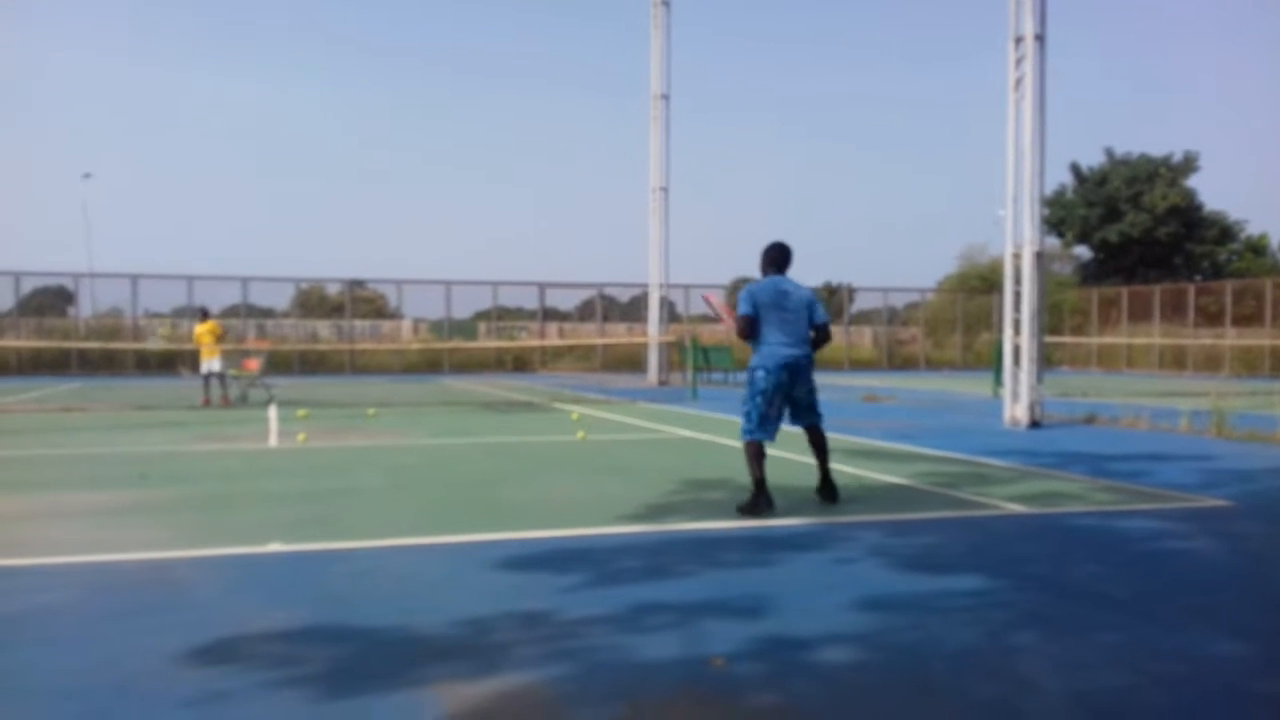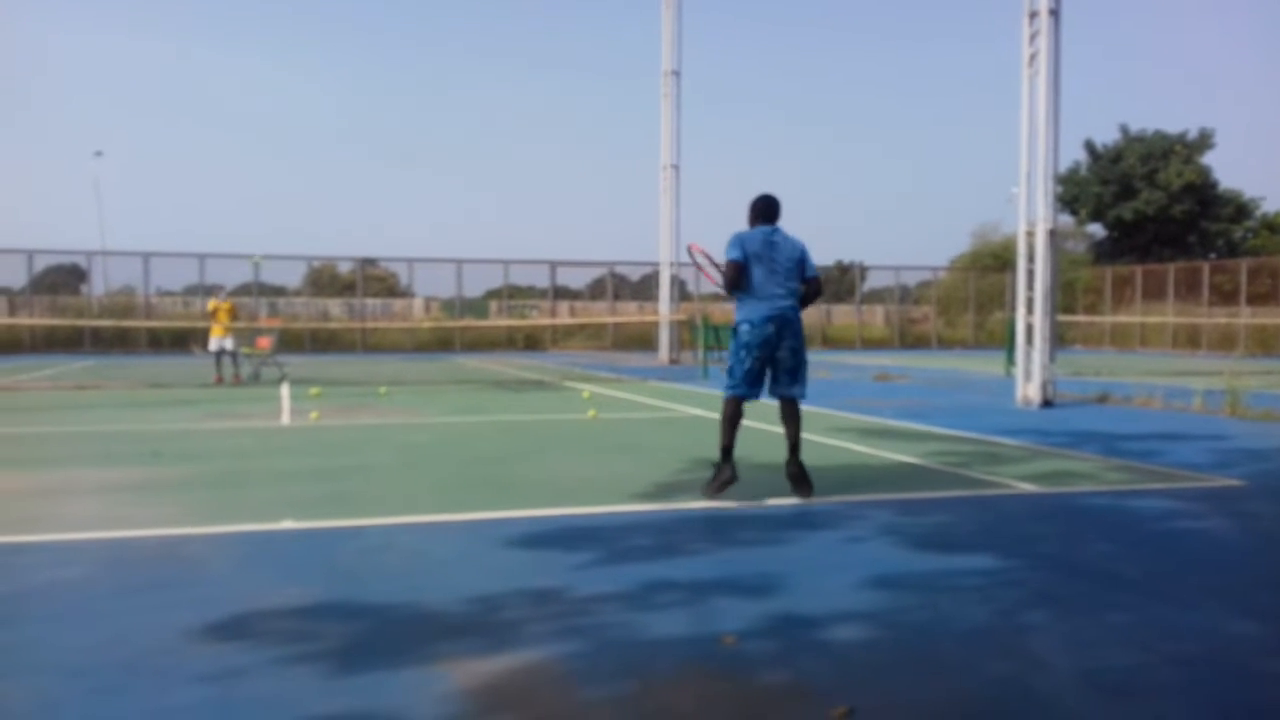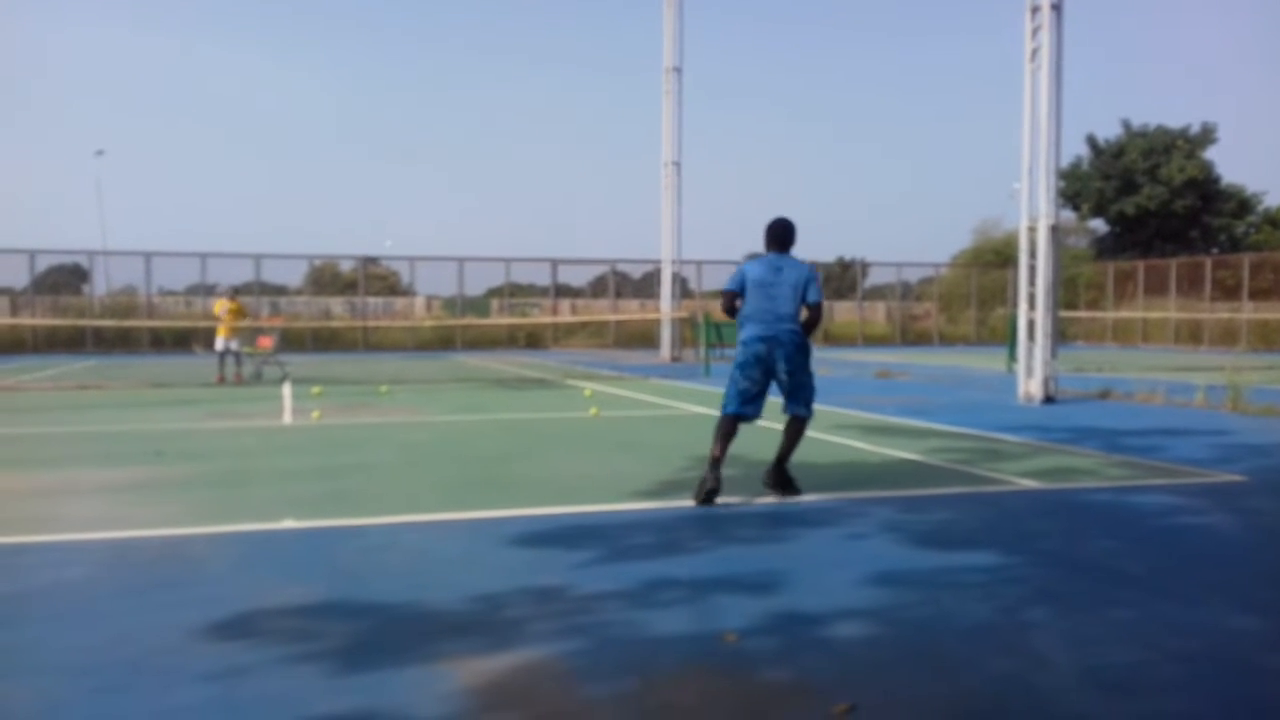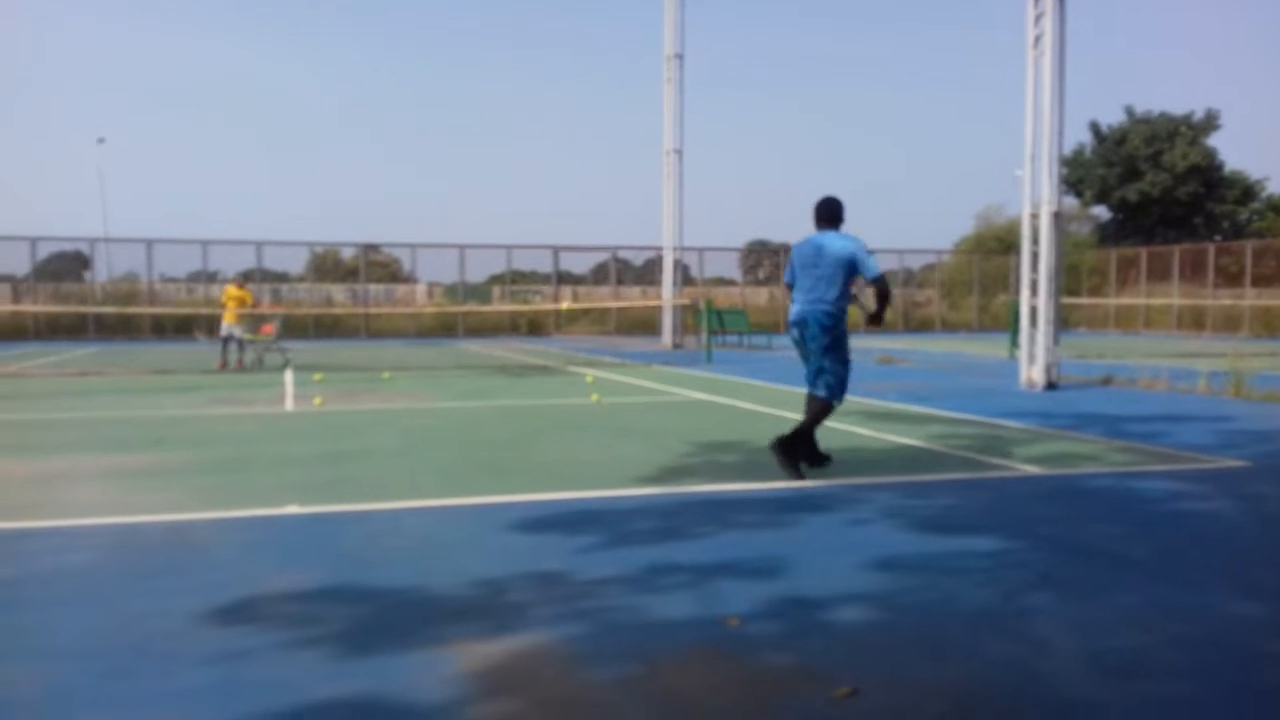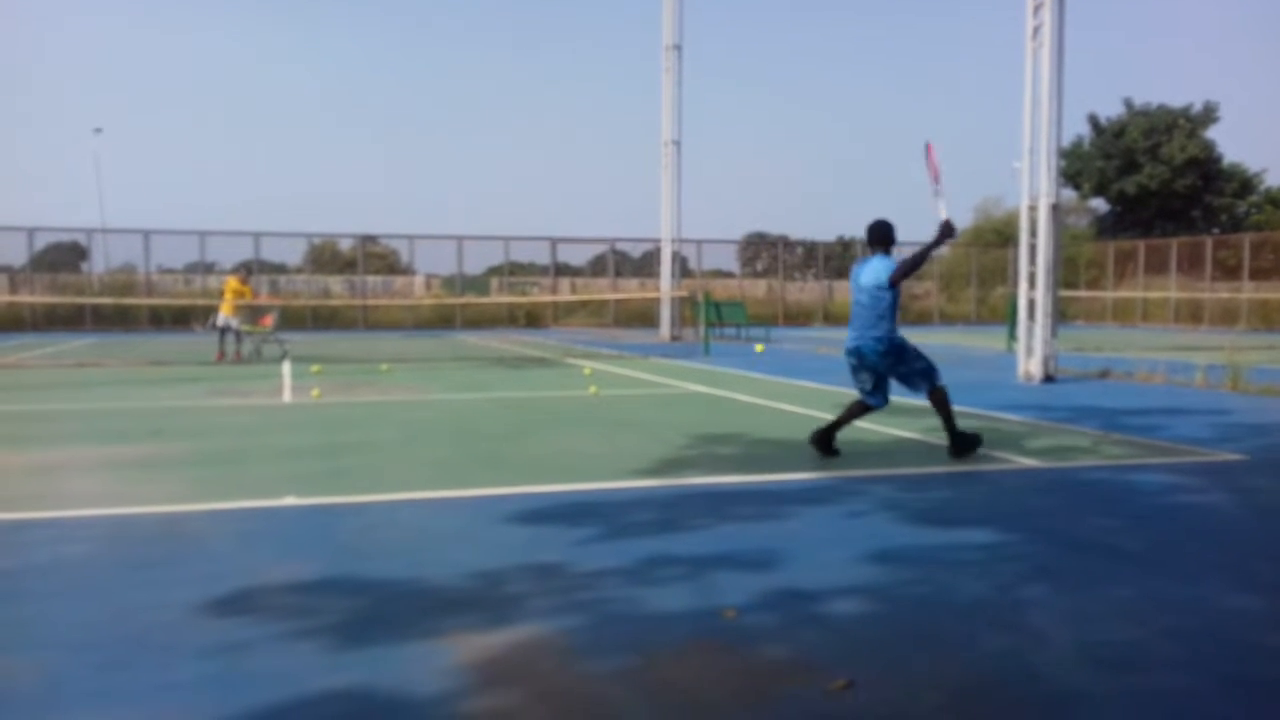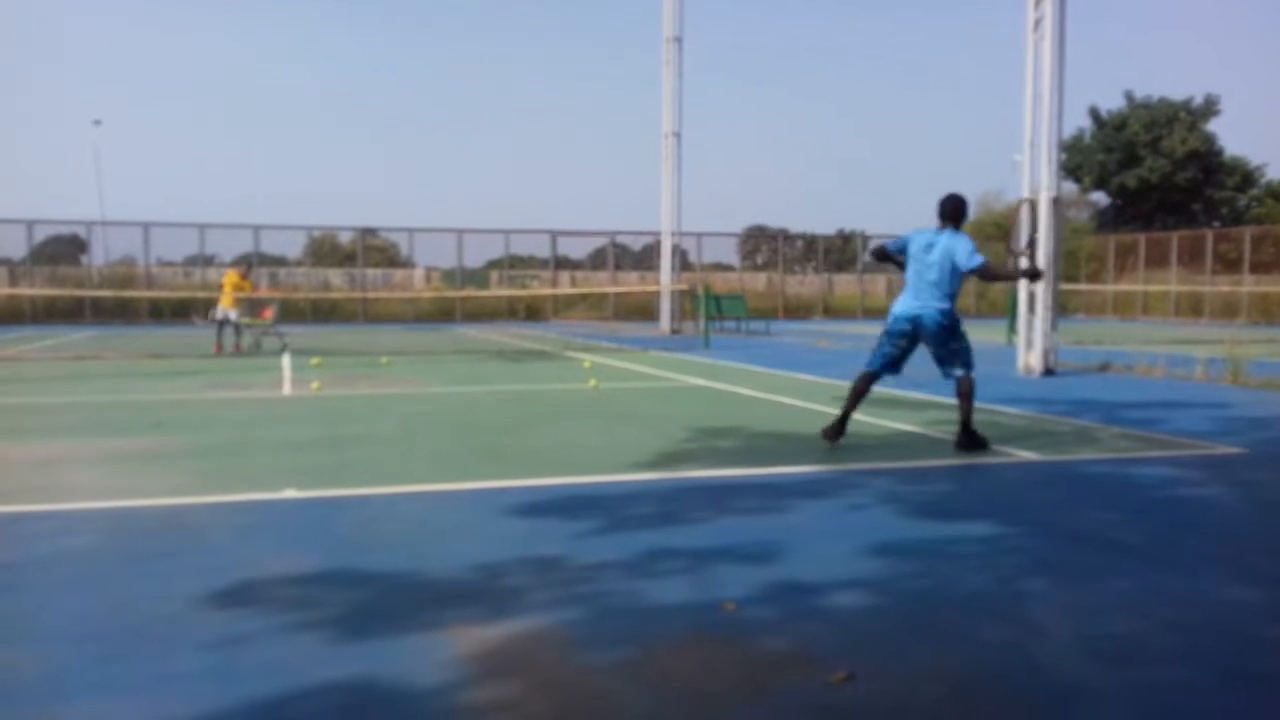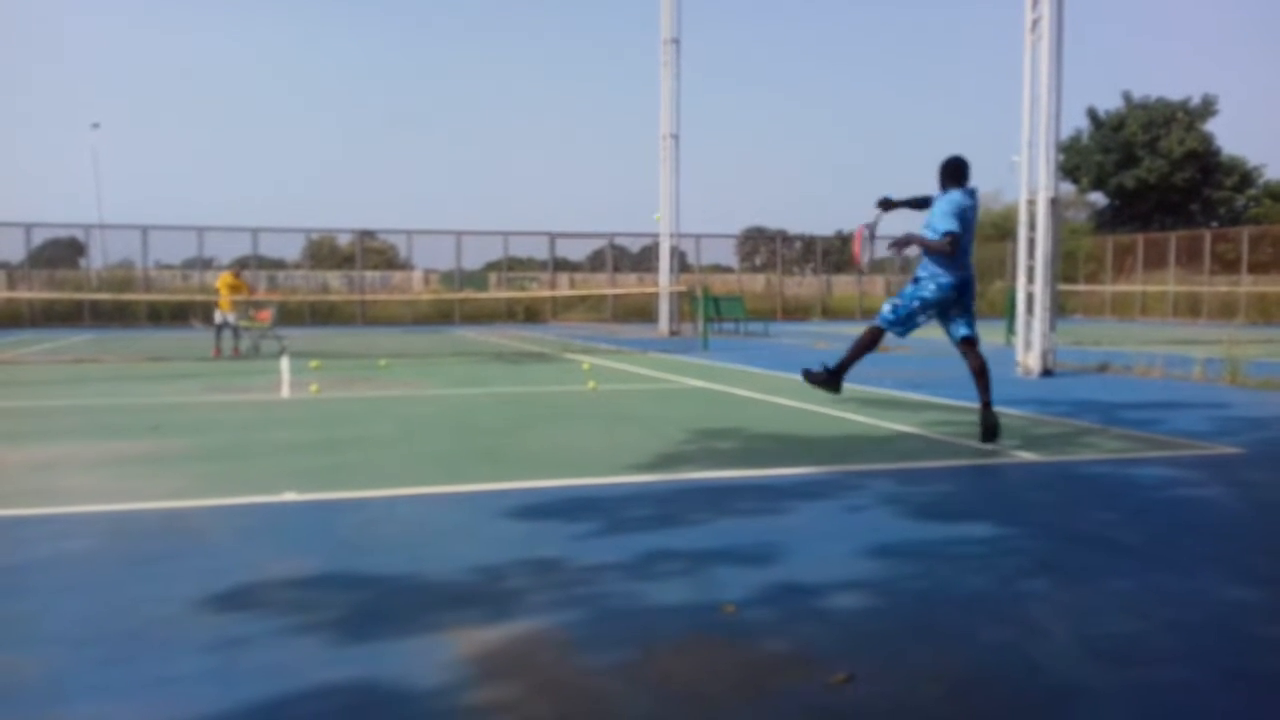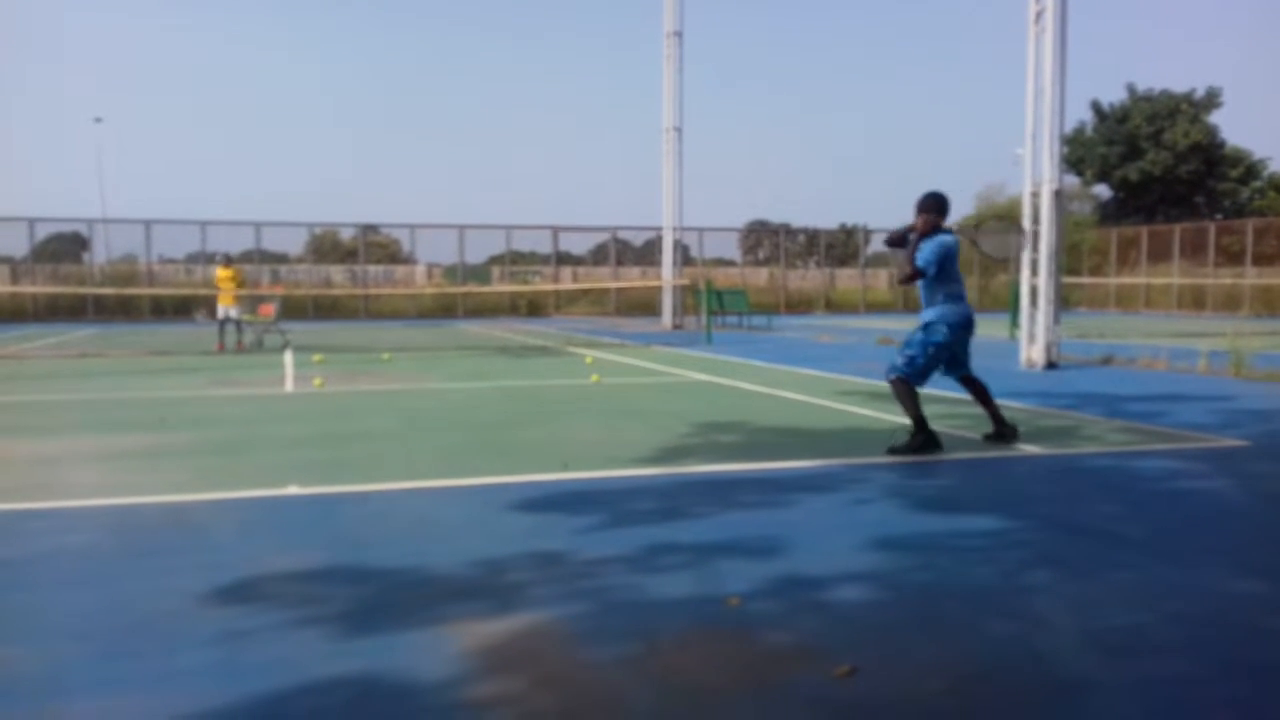
dt=0.3s
person 1, frame 1
left shoulder: (752, 291)
right shoulder: (806, 294)
left elbow: (743, 331)
right elbow: (824, 335)
left wrist: (745, 333)
left hip: (766, 367)
right hip: (799, 365)
left knee: (754, 435)
right knee: (812, 424)
left ankle: (760, 493)
right ankle: (826, 482)
person 1, frame 2
left shoulder: (740, 240)
right shoulder: (795, 245)
left elbow: (732, 278)
right elbow: (815, 288)
left wrist: (729, 289)
left hip: (753, 323)
right hip: (788, 323)
left knee: (735, 394)
right knee: (789, 396)
left ankle: (725, 462)
right ankle: (793, 461)
person 1, frame 3
left shoulder: (748, 268)
right shoulder: (806, 271)
left elbow: (727, 305)
right elbow: (815, 316)
left hip: (752, 343)
right hip: (789, 342)
left knee: (734, 413)
right knee: (800, 411)
left ankle: (714, 473)
right ankle: (777, 469)
person 1, frame 4
left shoulder: (799, 248)
right shoulder: (853, 247)
right elbow: (882, 287)
right wrist: (878, 313)
left hip: (799, 320)
right hip: (826, 322)
left knee: (819, 386)
right knee: (828, 394)
left ankle: (804, 445)
right ankle: (791, 442)
person 1, frame 5
left shoulder: (858, 268)
right shoulder: (886, 265)
right elbow: (898, 274)
left wrist: (933, 245)
right wrist: (936, 242)
left hip: (856, 348)
right hip: (882, 345)
left knee: (872, 399)
right knee: (931, 381)
left ankle: (827, 432)
right ankle: (955, 437)
person 1, frame 6
left shoulder: (916, 237)
right shoulder: (962, 243)
left elbow: (877, 253)
right elbow: (983, 272)
left wrist: (901, 263)
right wrist: (1022, 273)
left hip: (903, 315)
right hip: (936, 318)
left knee: (873, 370)
right knee: (962, 371)
left ankle: (840, 423)
right ankle: (966, 432)
person 1, frame 7
left shoulder: (949, 205)
right shoulder: (968, 195)
left elbow: (948, 247)
right elbow: (930, 201)
left wrist: (915, 239)
right wrist: (895, 203)
left hip: (936, 284)
right hip: (960, 284)
left knee: (881, 324)
right knee: (968, 346)
left ankle: (834, 375)
right ankle: (987, 413)
person 1, frame 8
left shoulder: (939, 243)
right shoulder: (933, 236)
left elbow: (905, 277)
right elbow: (891, 241)
left wrist: (915, 239)
right wrist: (911, 230)
left hip: (941, 323)
right hip: (958, 318)
left knee: (898, 376)
right knee: (964, 376)
left ankle: (923, 433)
right ankle: (1002, 426)
